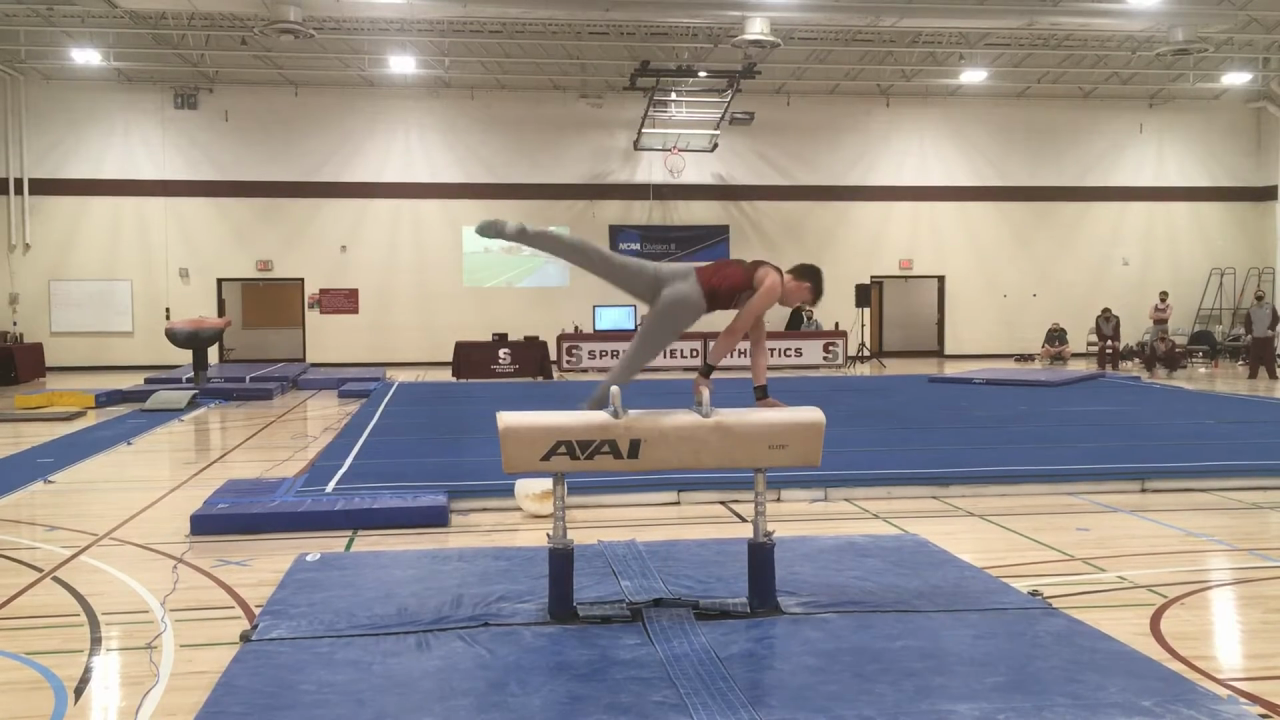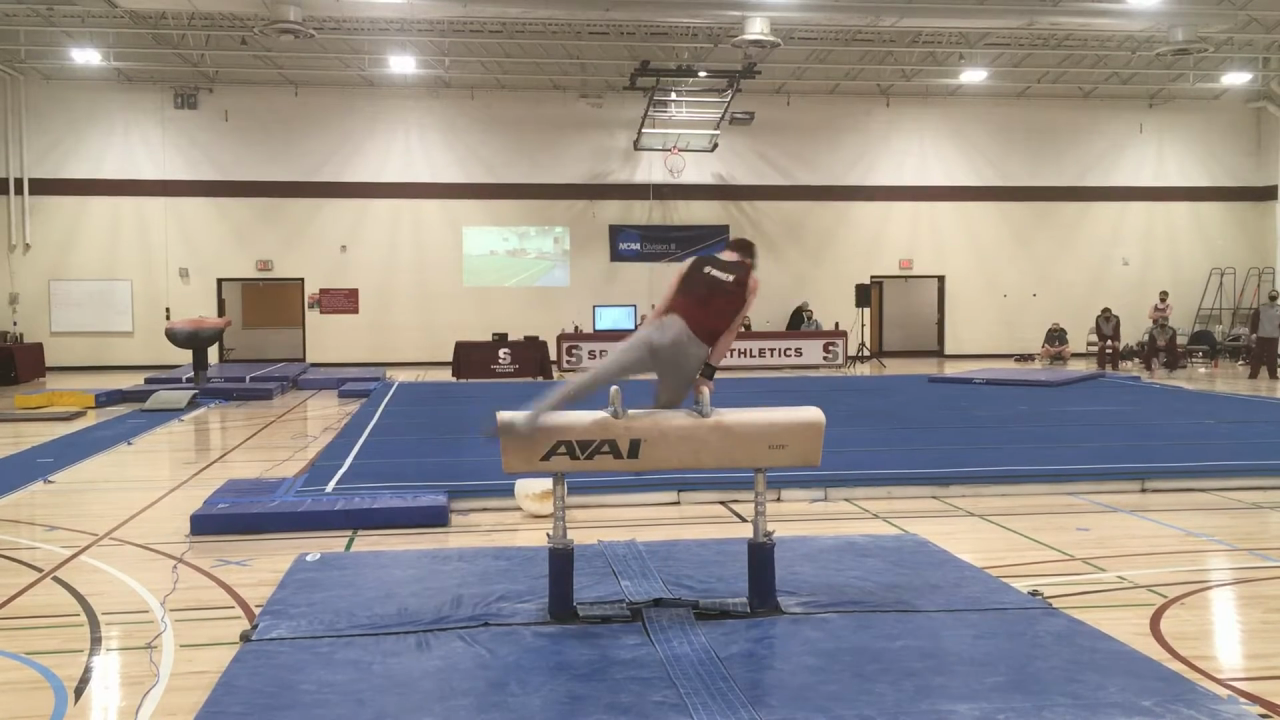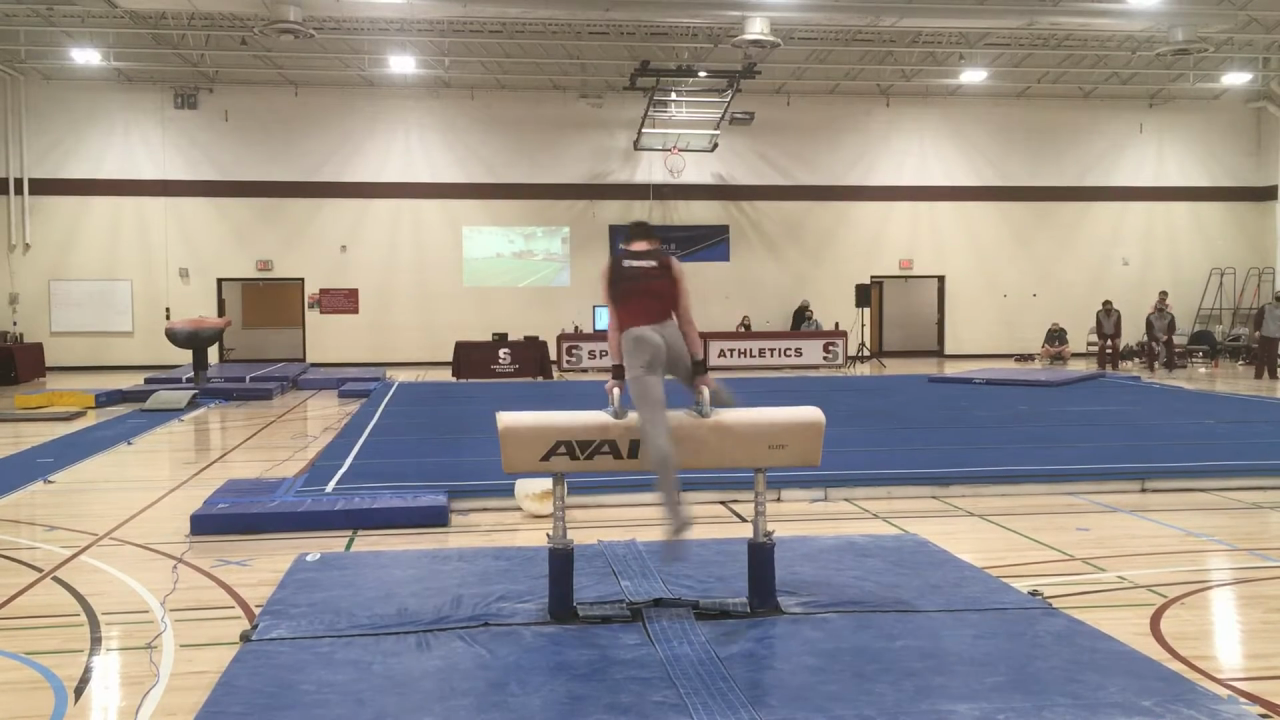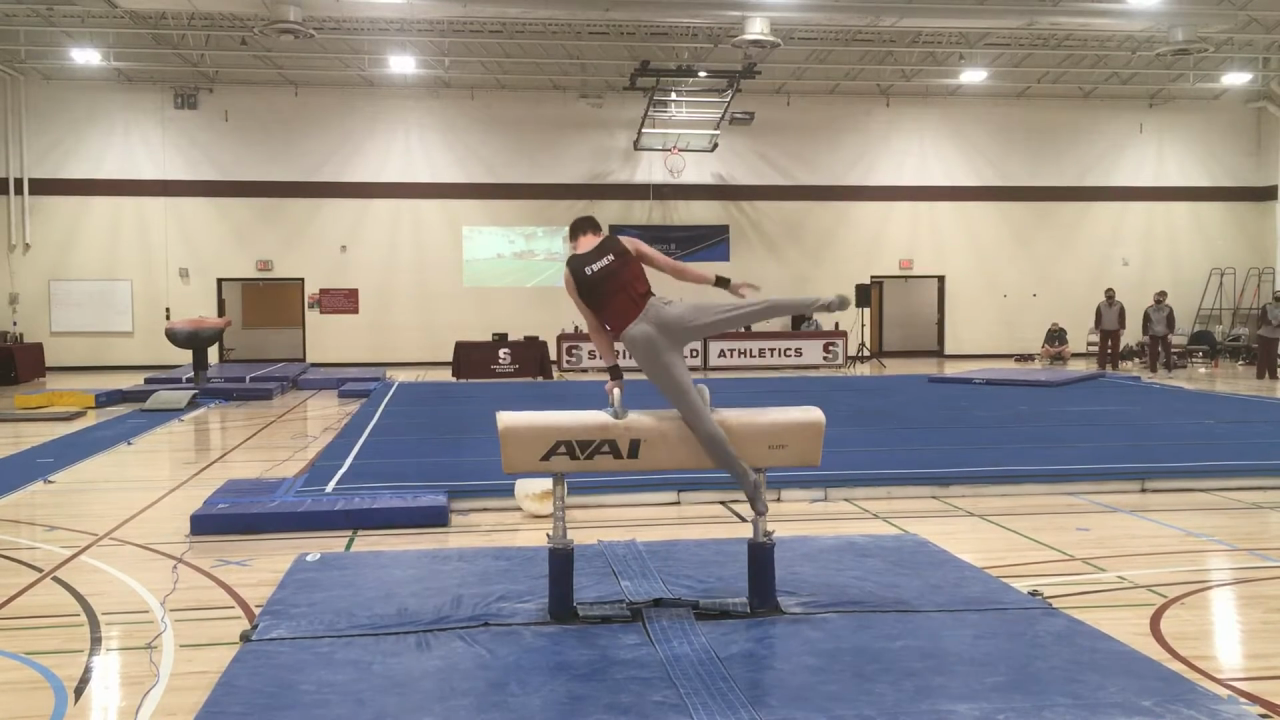
dt=0.3s
person 1, frame 1
left shoulder: (757, 284)
right shoulder: (772, 284)
left elbow: (758, 344)
right elbow: (735, 332)
left wrist: (762, 392)
right wrist: (706, 372)
left hip: (677, 274)
right hip: (685, 297)
left knee: (591, 256)
right knee: (628, 368)
left ankle: (516, 231)
right ankle: (590, 414)
person 1, frame 2
left shoulder: (695, 264)
right shoulder: (750, 281)
right elbow: (729, 333)
left wrist: (640, 336)
right wrist: (708, 373)
left hip: (660, 330)
right hip: (688, 353)
left knee: (596, 376)
right knee: (665, 411)
left ankle: (532, 414)
person 1, frame 3
left shoulder: (612, 267)
right shoulder: (669, 263)
left elbow: (614, 323)
right elbow: (686, 318)
left wrist: (617, 373)
right wrist: (701, 367)
left hip: (638, 343)
right hip: (671, 335)
left knee: (653, 427)
right knee: (695, 372)
left ankle: (675, 511)
person 1, frame 4
left shoulder: (572, 274)
right shoulder: (624, 244)
left elbow: (597, 330)
right elbow: (673, 268)
left wrist: (614, 374)
right wrist: (724, 283)
left hip: (640, 339)
right hip: (663, 314)
left knee: (696, 415)
right knee: (748, 310)
left ankle: (748, 482)
right ankle: (824, 303)
